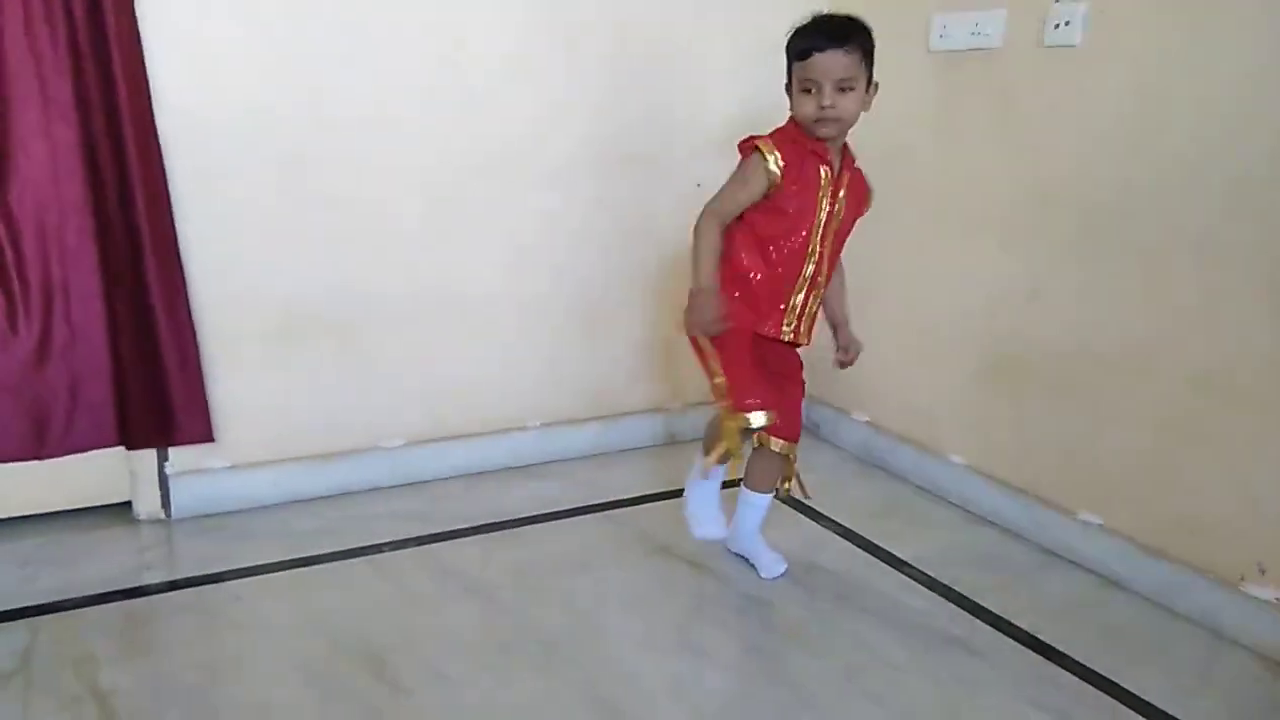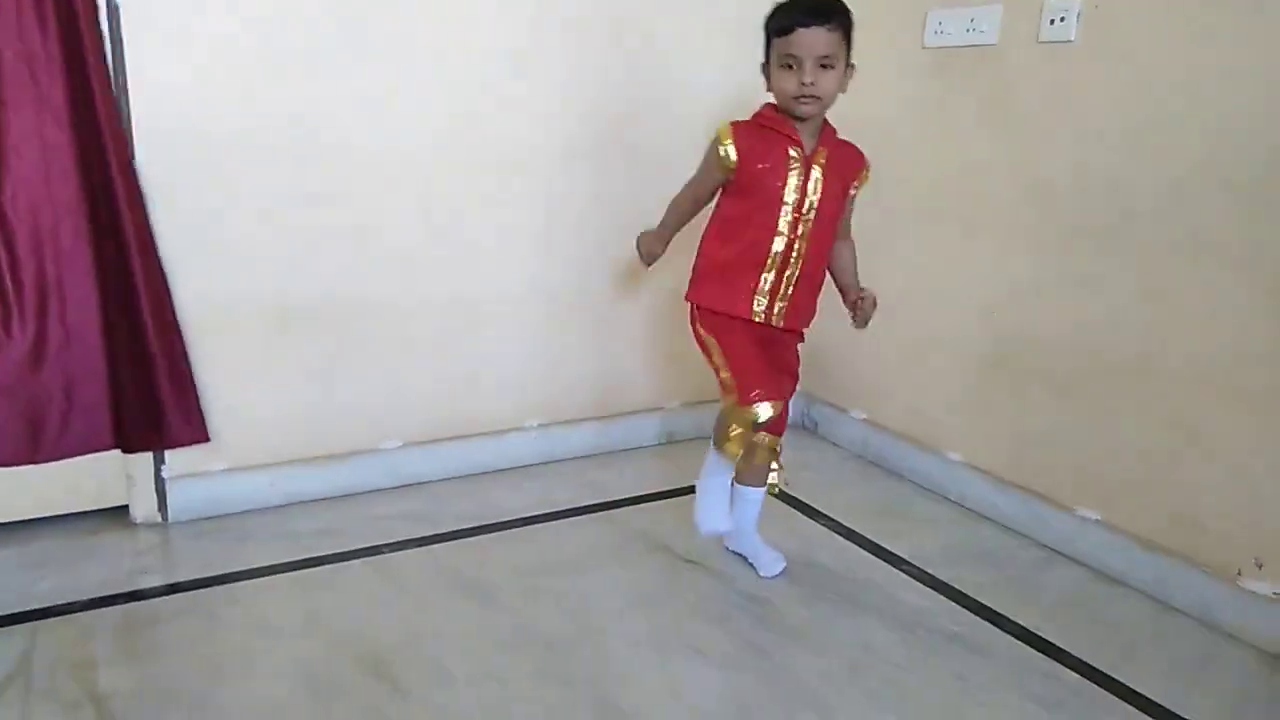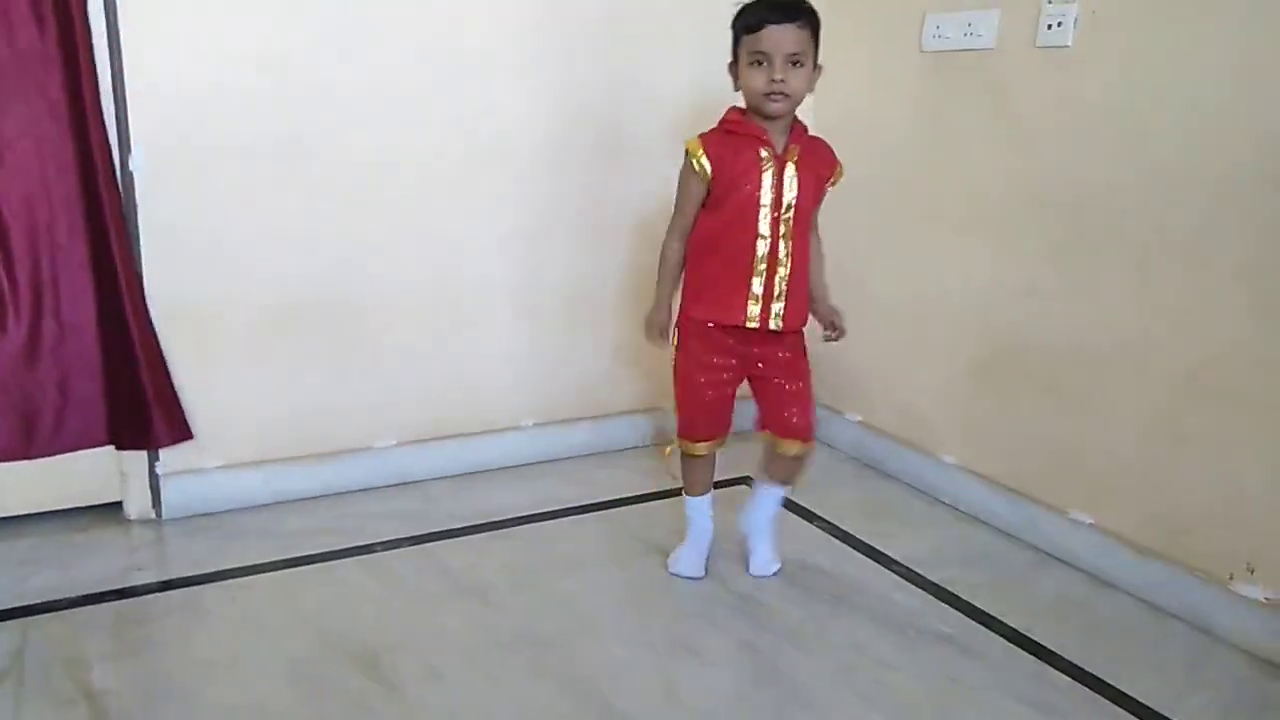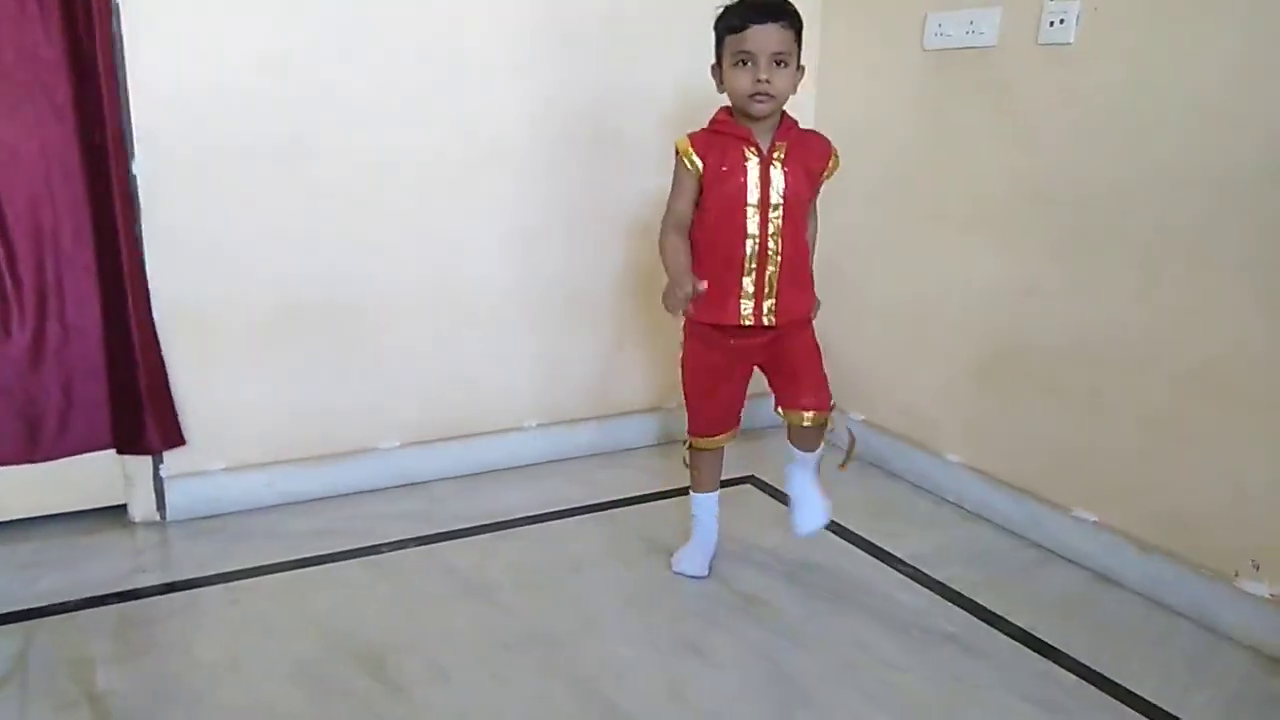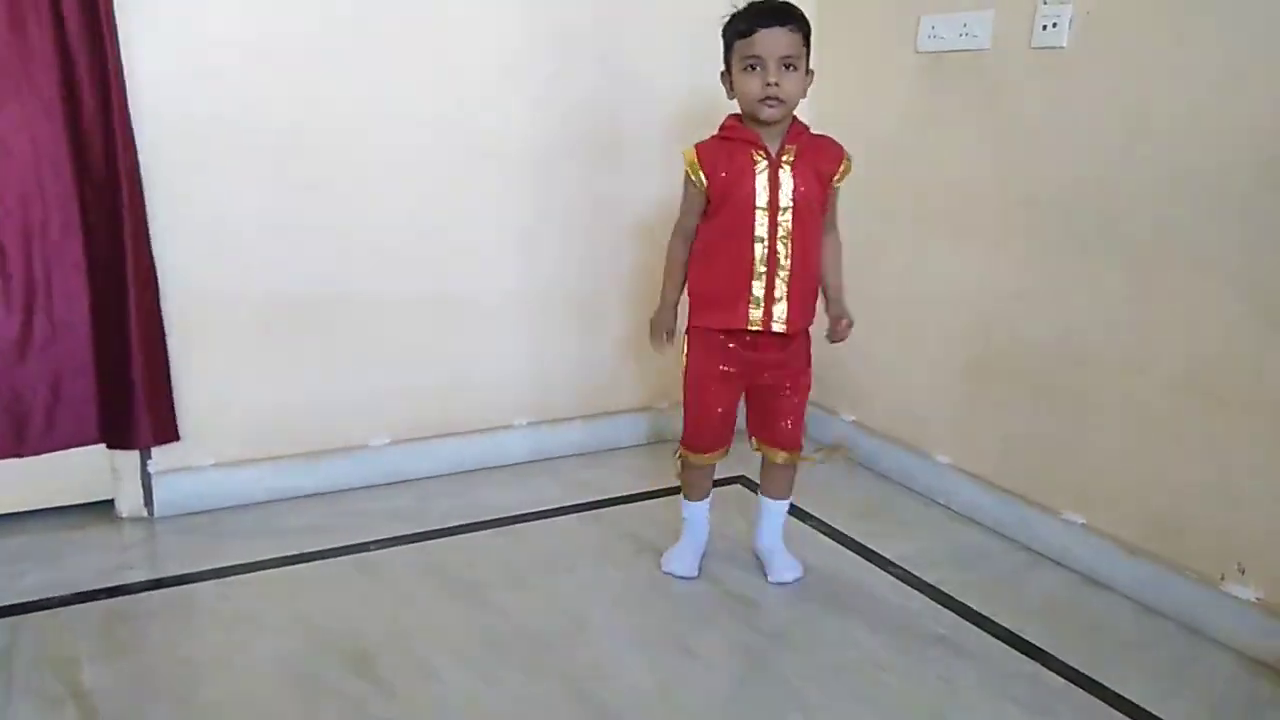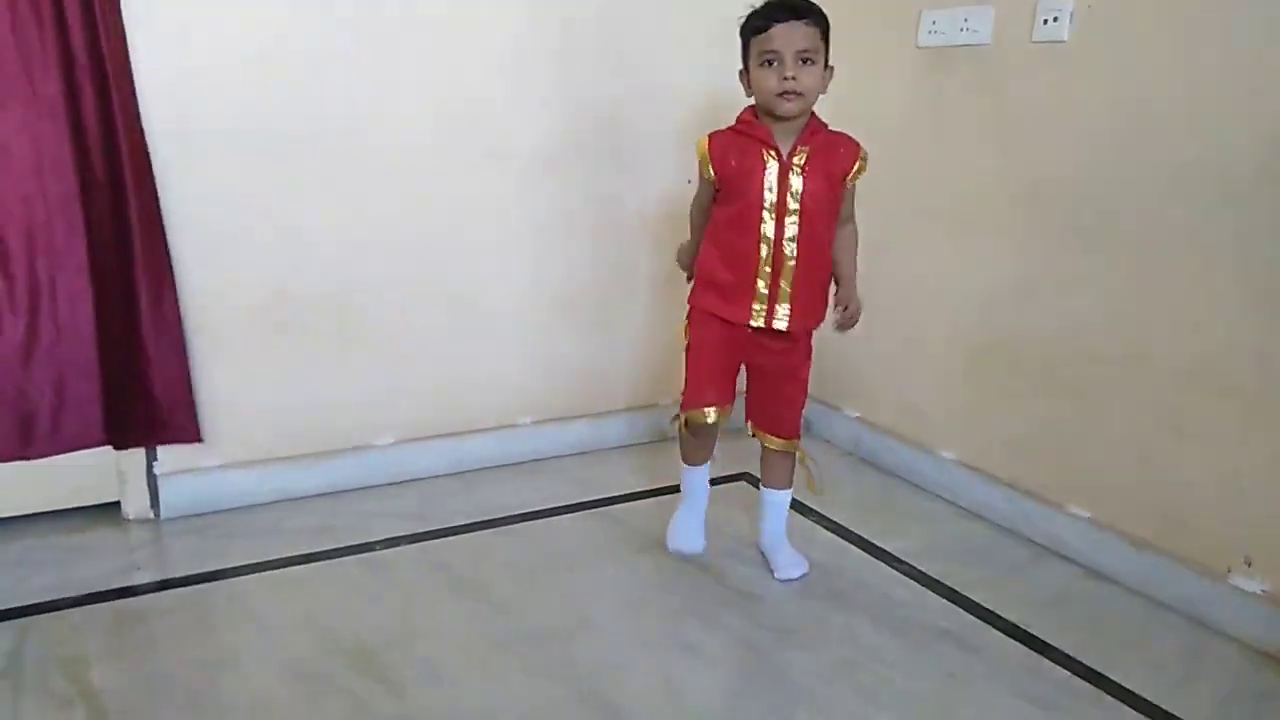
dt=0.2s
person 1, frame 1
left shoulder: (855, 184)
right shoulder: (773, 156)
right elbow: (712, 218)
left wrist: (841, 327)
right wrist: (704, 290)
left hip: (783, 330)
right hip: (728, 316)
left knee: (782, 433)
right knee: (749, 411)
left ankle: (746, 531)
right ankle: (704, 481)
person 1, frame 2
left shoulder: (848, 163)
right shoulder: (742, 142)
right elbow: (693, 196)
left wrist: (853, 291)
right wrist: (658, 238)
left hip: (783, 320)
right hip: (722, 307)
left knee: (770, 429)
right knee: (755, 405)
left ankle: (742, 530)
right ankle: (717, 467)
person 1, frame 3
left shoulder: (819, 159)
right shoulder: (711, 152)
right elbow: (679, 232)
left wrist: (823, 303)
right wrist: (662, 302)
left hip: (781, 328)
right hip: (709, 323)
left knee: (794, 435)
right knee: (700, 434)
left ankle: (760, 524)
right ankle: (696, 537)
person 1, frame 4
left shoulder: (813, 152)
right shoulder: (700, 150)
right elbow: (675, 226)
right wrist: (679, 279)
left hip: (787, 317)
right hip: (715, 319)
left knee: (811, 410)
right knee: (708, 430)
left ankle: (801, 477)
right ankle: (704, 533)
person 1, frame 5
left shoulder: (825, 159)
right shoulder: (709, 158)
right elbow: (684, 236)
left wrist: (836, 302)
right wrist: (667, 304)
left hip: (789, 333)
right hip: (717, 330)
left knee: (782, 444)
right knee: (703, 440)
left ankle: (770, 537)
right ankle: (693, 534)
person 1, frame 6
left shoulder: (840, 155)
right shoulder: (723, 149)
left elbow: (842, 223)
left wrist: (847, 285)
right wrist: (694, 248)
left hip: (791, 322)
right hip: (719, 310)
left knee: (782, 429)
right knee: (702, 412)
left ankle: (774, 534)
right ankle: (692, 503)
